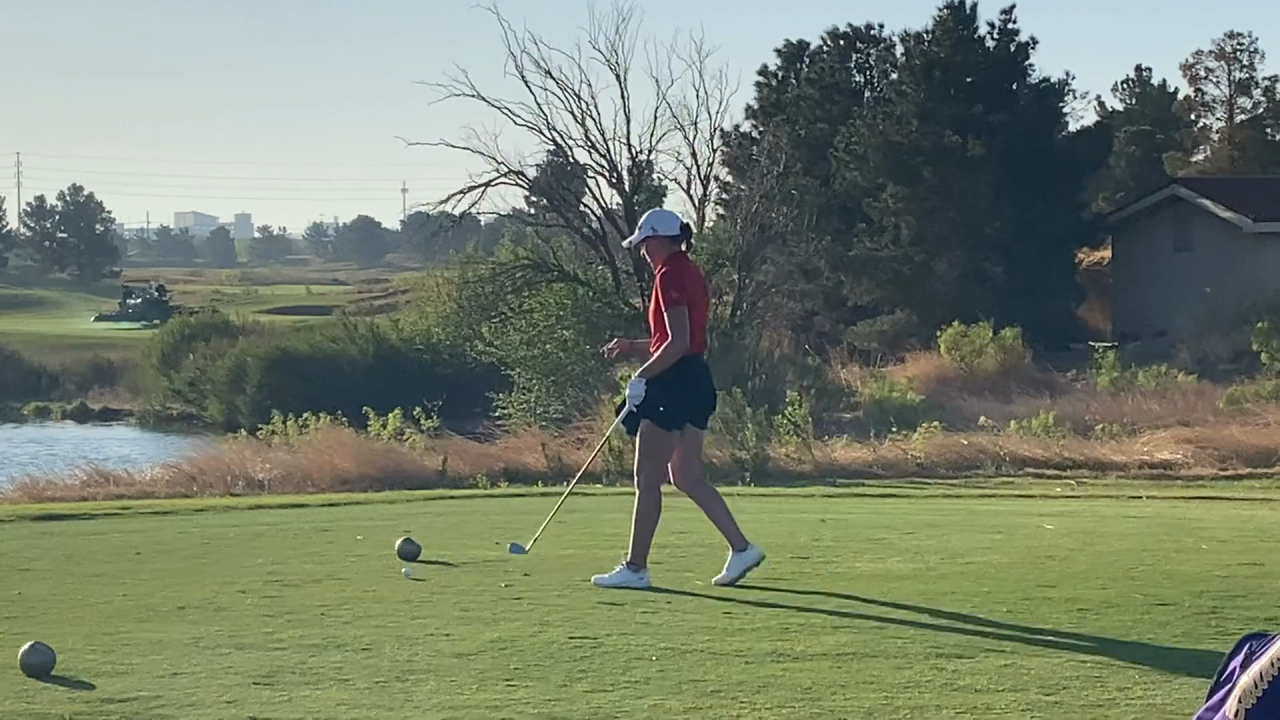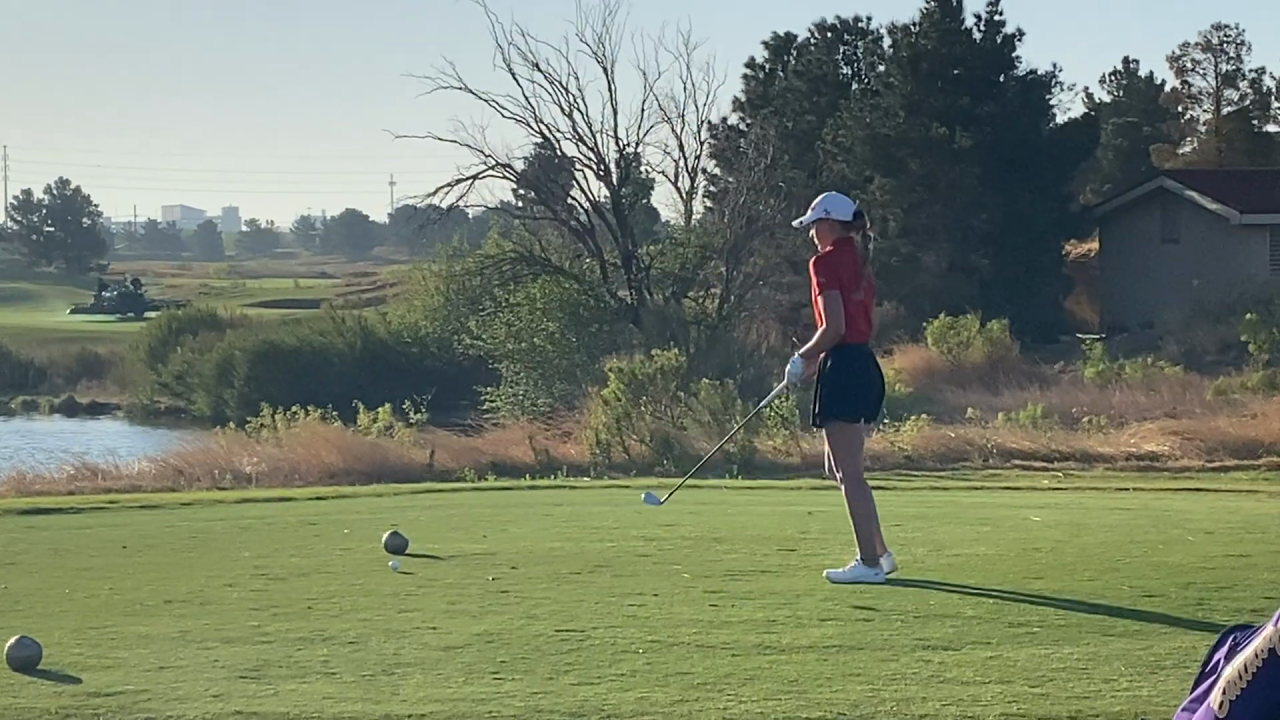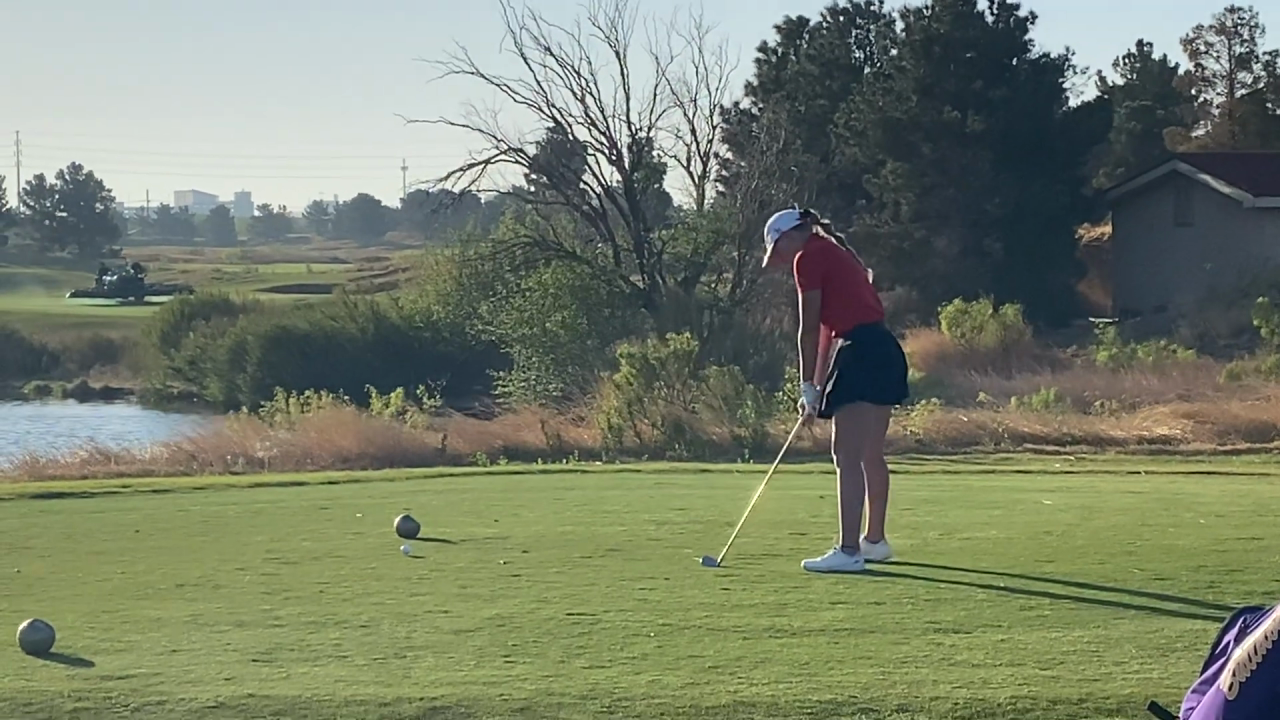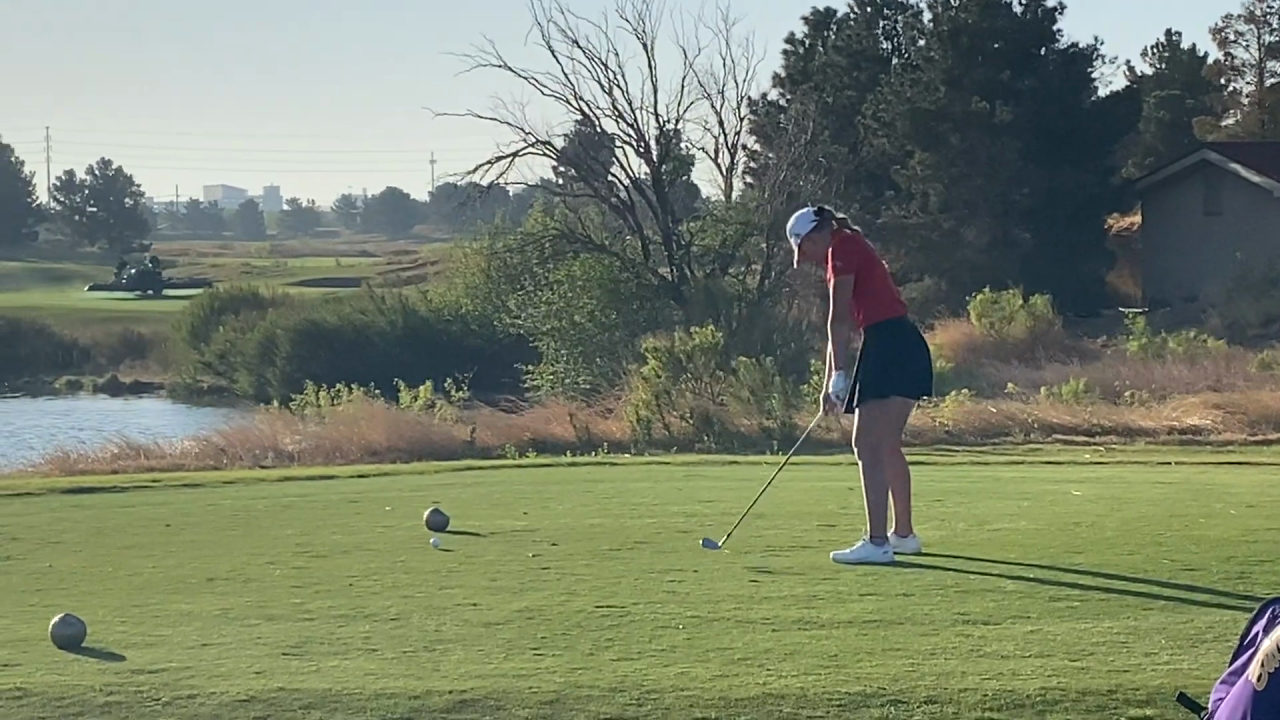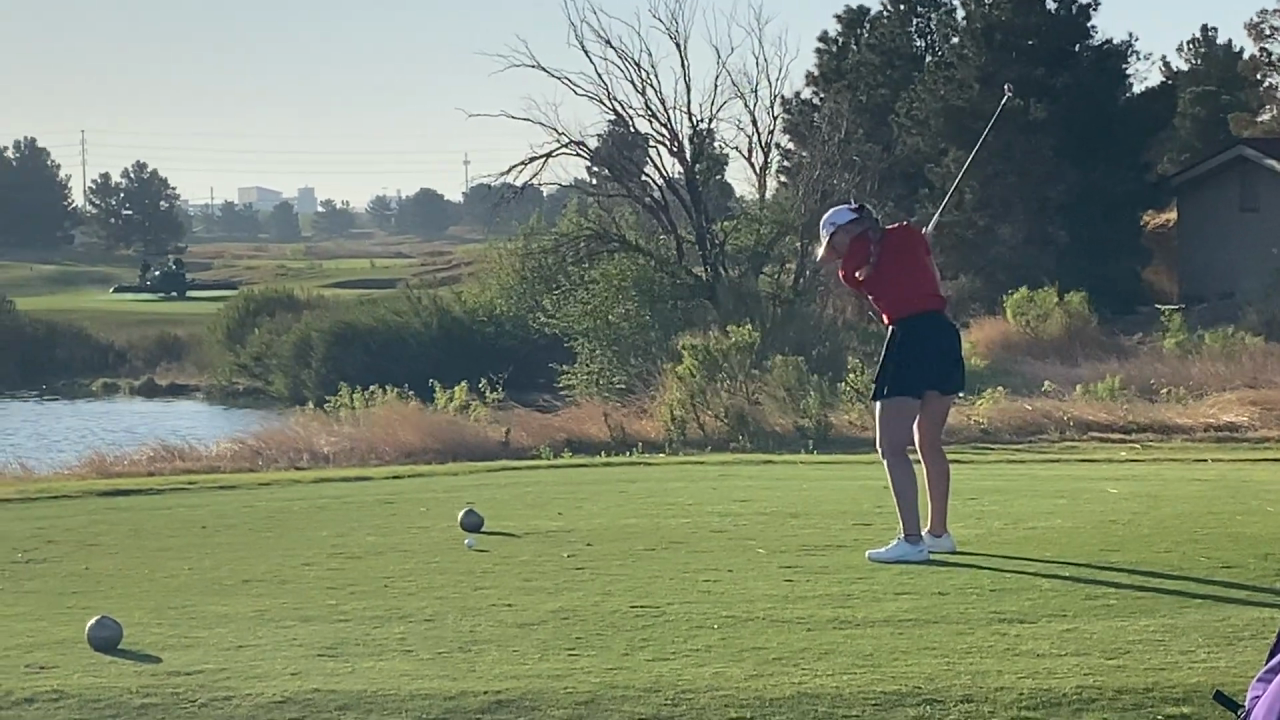
dt=1s
person 1, frame 1
left shoulder: (669, 275)
right shoulder: (691, 273)
left elbow: (677, 342)
left wrist: (640, 377)
right wrist: (631, 345)
left hip: (674, 382)
right hip: (695, 379)
left knee: (647, 479)
right knee: (687, 477)
left ankle: (634, 568)
right ankle: (742, 548)
person 1, frame 2
left shoulder: (826, 262)
right shoulder: (858, 263)
left elbow: (833, 328)
left wrist: (801, 359)
right wrist: (816, 359)
left hip: (843, 368)
right hip: (864, 365)
left knee: (848, 472)
right knee: (845, 468)
left ankle: (869, 562)
right ankle: (878, 553)
person 1, frame 3
left shoulder: (809, 258)
right shoulder: (833, 253)
left elbow: (809, 329)
left wrist: (808, 387)
right wrist: (818, 386)
left hip: (863, 353)
right hip: (884, 351)
left knee: (847, 456)
right knee: (870, 454)
left ankle: (848, 551)
right ankle: (875, 540)
person 1, frame 4
left shoulder: (842, 248)
right shoulder: (845, 254)
left elbow: (840, 319)
right elbow: (839, 327)
left wrist: (839, 375)
right wrist: (830, 383)
left hip: (888, 346)
right hip: (902, 346)
left knee: (868, 446)
right knee: (888, 447)
left ankle: (877, 542)
right ankle: (903, 534)
person 1, frame 5
left shoulder: (851, 268)
right shoulder: (907, 233)
right elbow: (934, 280)
left hip: (910, 341)
right hip: (944, 335)
left knee: (891, 447)
right knee: (930, 444)
left ankle: (912, 541)
right ankle: (938, 533)
